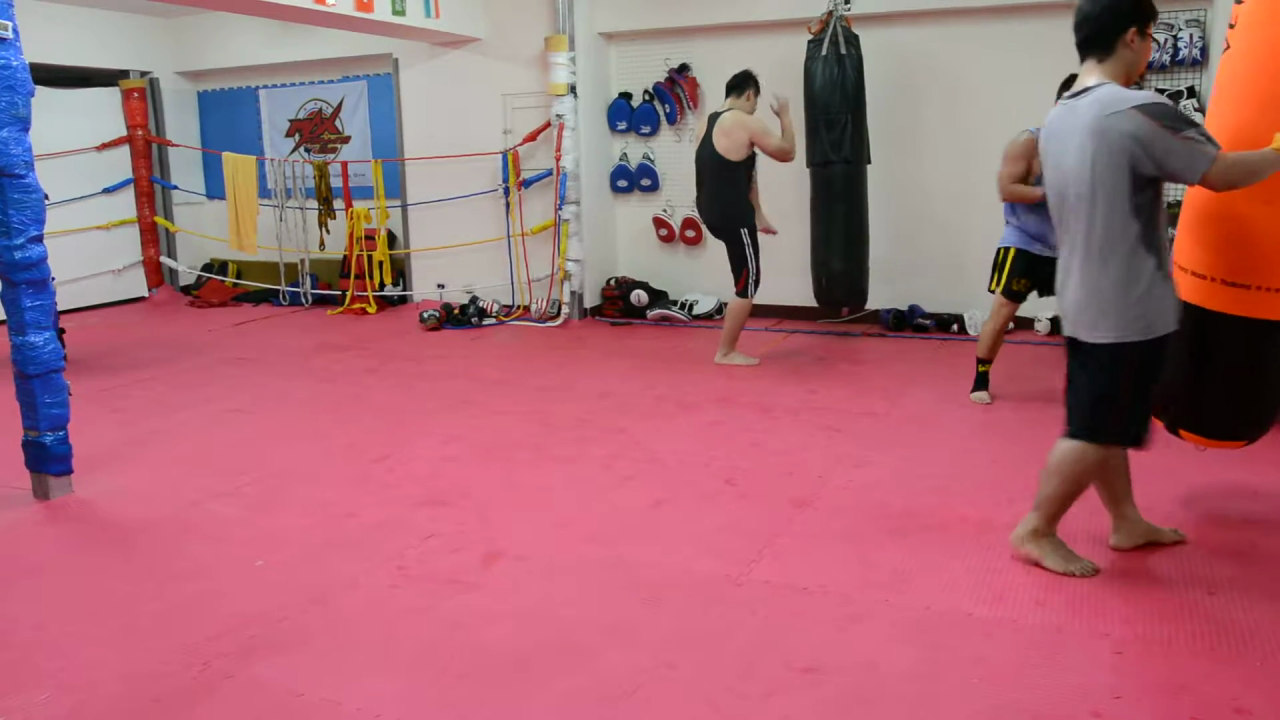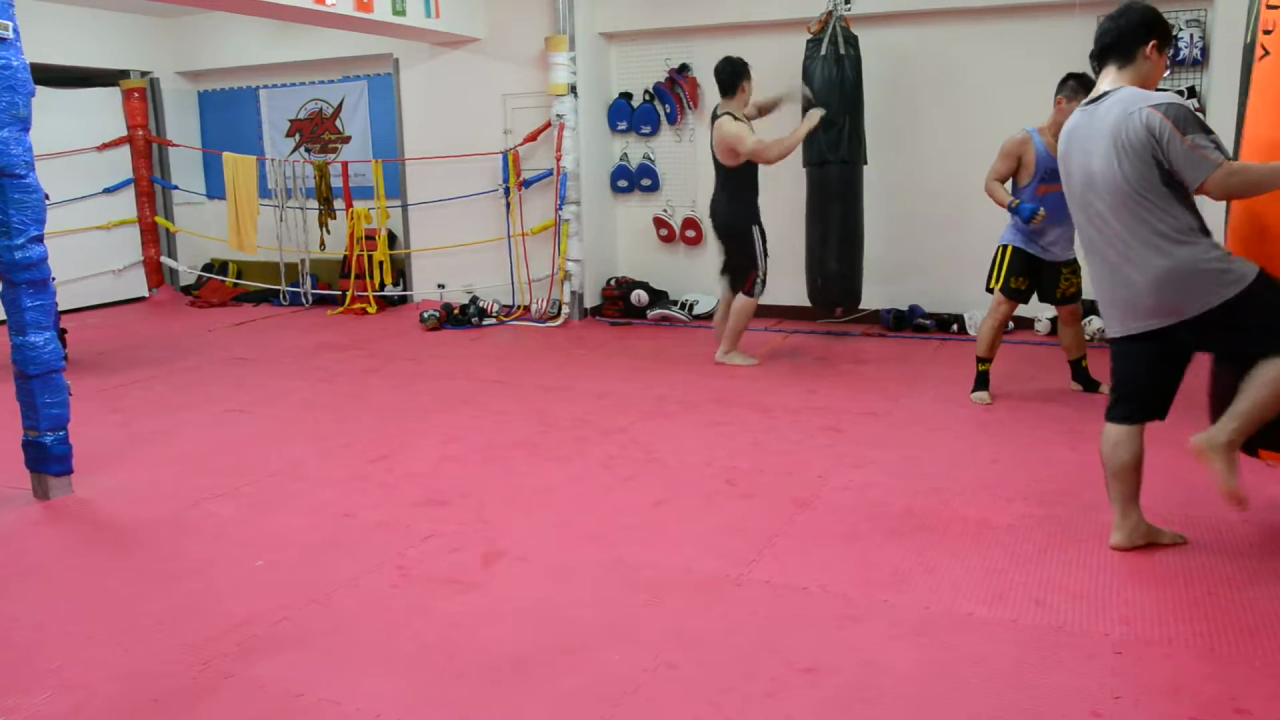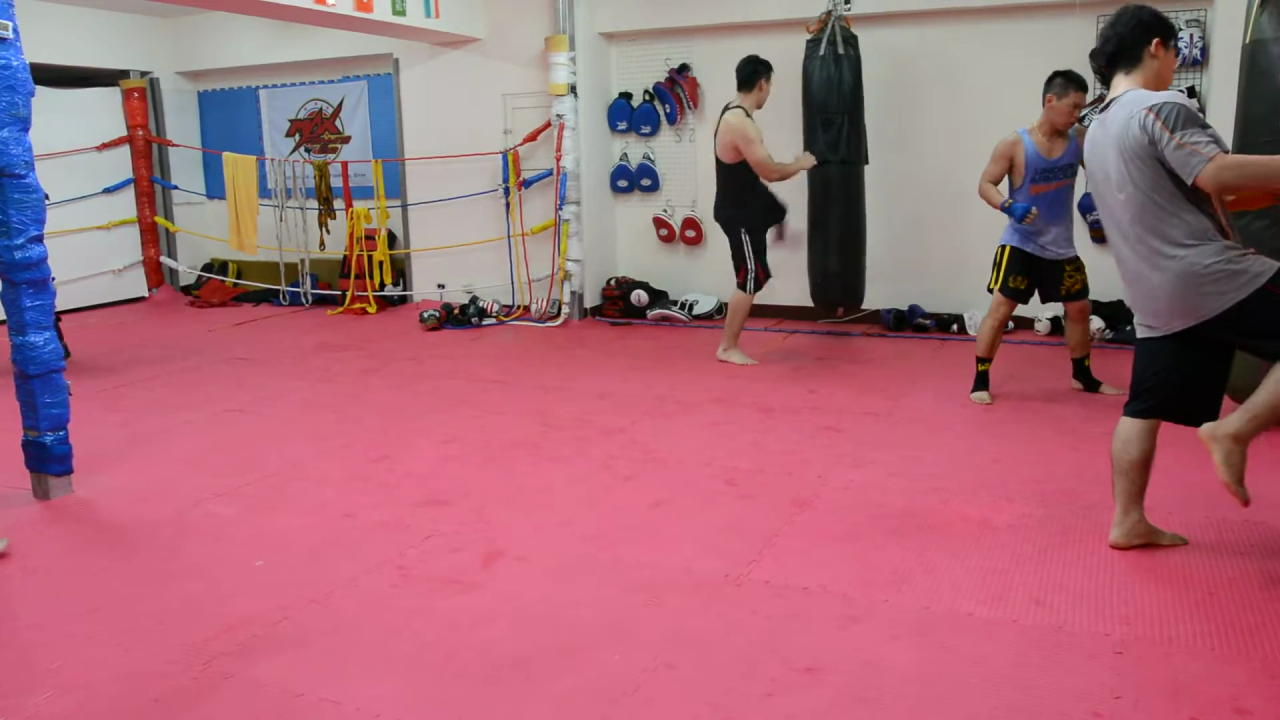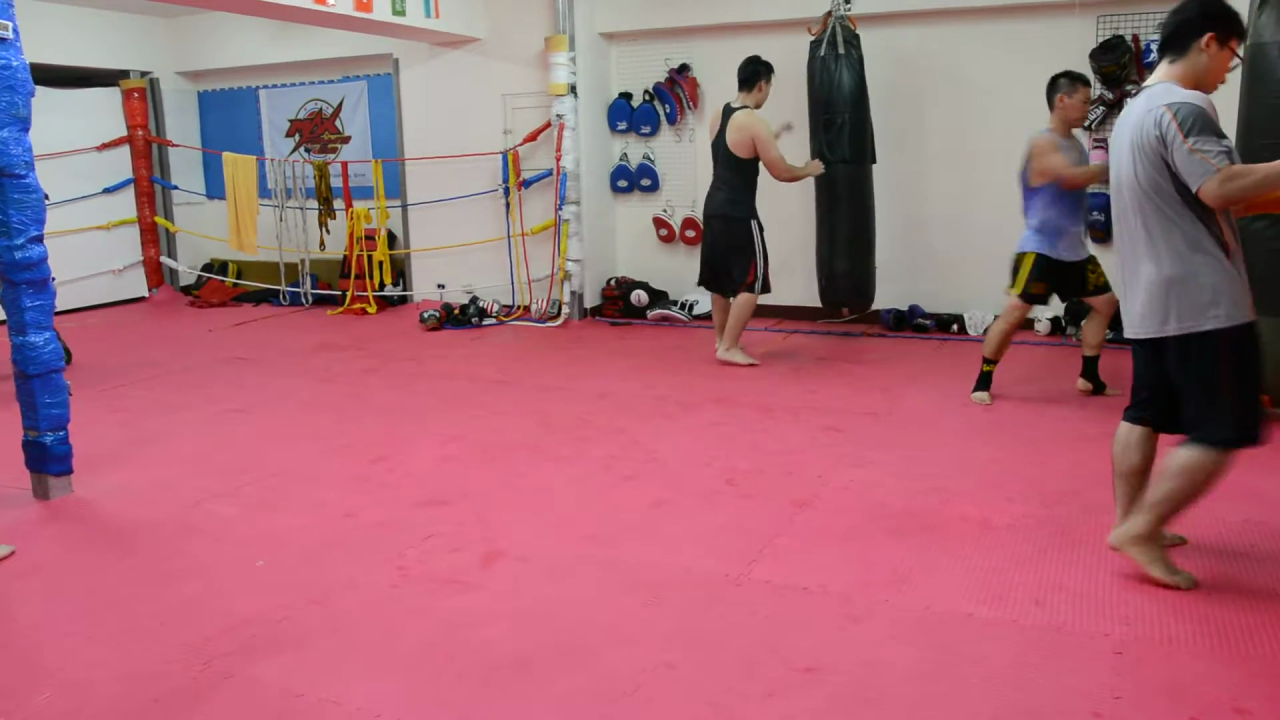
dt=0.4s
person 1, frame 1
left shoulder: (1057, 118)
right shoulder: (1139, 111)
right elbow: (1219, 173)
left hip: (1085, 301)
right hip: (1128, 305)
left knee: (1110, 421)
right knee: (1097, 428)
left ankle: (1127, 523)
right ankle: (1036, 531)
person 1, frame 2
left shoulder: (1072, 128)
right shoulder: (1159, 110)
right elbow: (1221, 181)
left wrist: (1177, 182)
left hip: (1125, 298)
right hip: (1192, 280)
left knee: (1127, 410)
left ankle: (1128, 524)
right ankle: (1223, 438)
person 1, frame 3
left shoulder: (1097, 132)
right shoulder: (1162, 109)
right elbow: (1220, 175)
left hip: (1157, 298)
right hip: (1211, 278)
left knee: (1143, 408)
left ankle: (1128, 523)
right ankle: (1232, 430)
person 1, frame 4
left shoulder: (1132, 112)
right shoulder: (1184, 106)
right elbow: (1222, 189)
left wrist: (1261, 197)
left hip: (1152, 299)
right hip: (1199, 300)
left knee: (1145, 413)
right knee: (1217, 433)
left ankle: (1129, 523)
right ankle: (1140, 529)
person 2, frame 1
right shoulder: (1026, 143)
right elbow: (1006, 190)
left hip: (1058, 247)
right hip: (1021, 245)
right knee: (1002, 313)
right ankle: (980, 380)
person 2, frame 2
right shoulder: (1022, 143)
right elbow: (992, 182)
right wrist: (1016, 206)
left hip: (1061, 249)
right hip: (1021, 244)
left knee: (1071, 313)
right knee: (1000, 310)
left ankle: (1082, 377)
right ankle: (981, 381)
person 2, frame 3
left shoulder: (1079, 139)
right shoulder: (1014, 145)
right elbow: (985, 185)
right wrist: (1010, 207)
left hip: (1061, 247)
right hip: (1020, 244)
left knee: (1080, 309)
right knee: (1000, 310)
left ankle: (1082, 376)
right ankle: (981, 381)
person 2, frame 4
left shoulder: (1074, 143)
right shoulder: (1045, 142)
right elbow: (1073, 176)
left hip: (1076, 251)
right hip: (1041, 248)
left knee: (1105, 304)
right knee: (1014, 314)
left ankle: (1089, 377)
right ankle: (983, 381)
person 3, frame 1
left shoulder: (706, 123)
right shoulder: (745, 122)
right elbow: (787, 153)
right wrist: (785, 116)
left hip: (708, 210)
right hip: (731, 216)
right knee: (746, 285)
left ankle: (759, 219)
right ankle: (726, 352)
person 3, frame 2
left shoulder: (723, 112)
right shoulder: (731, 129)
left elbow: (754, 111)
right elbow: (770, 155)
left wrist: (779, 100)
right wrist: (807, 123)
left hip: (724, 211)
right hip: (740, 217)
left knee: (738, 275)
right knee: (753, 284)
left ankle: (720, 328)
right ankle: (726, 350)
person 3, frame 3
left shoulder: (734, 112)
right shoulder: (740, 124)
right elbow: (770, 171)
right wrist: (801, 164)
left hip: (750, 199)
right hip: (738, 212)
left knee: (776, 213)
right knee: (750, 280)
right ankle: (727, 348)
person 3, frame 4
left shoulder: (720, 115)
right shoulder: (755, 122)
right elbow: (781, 172)
left wrist: (772, 136)
right wrist: (810, 170)
left hip: (714, 207)
right hip: (738, 213)
left knee: (721, 278)
right knee: (751, 281)
left ankle: (722, 340)
right ankle: (728, 348)
